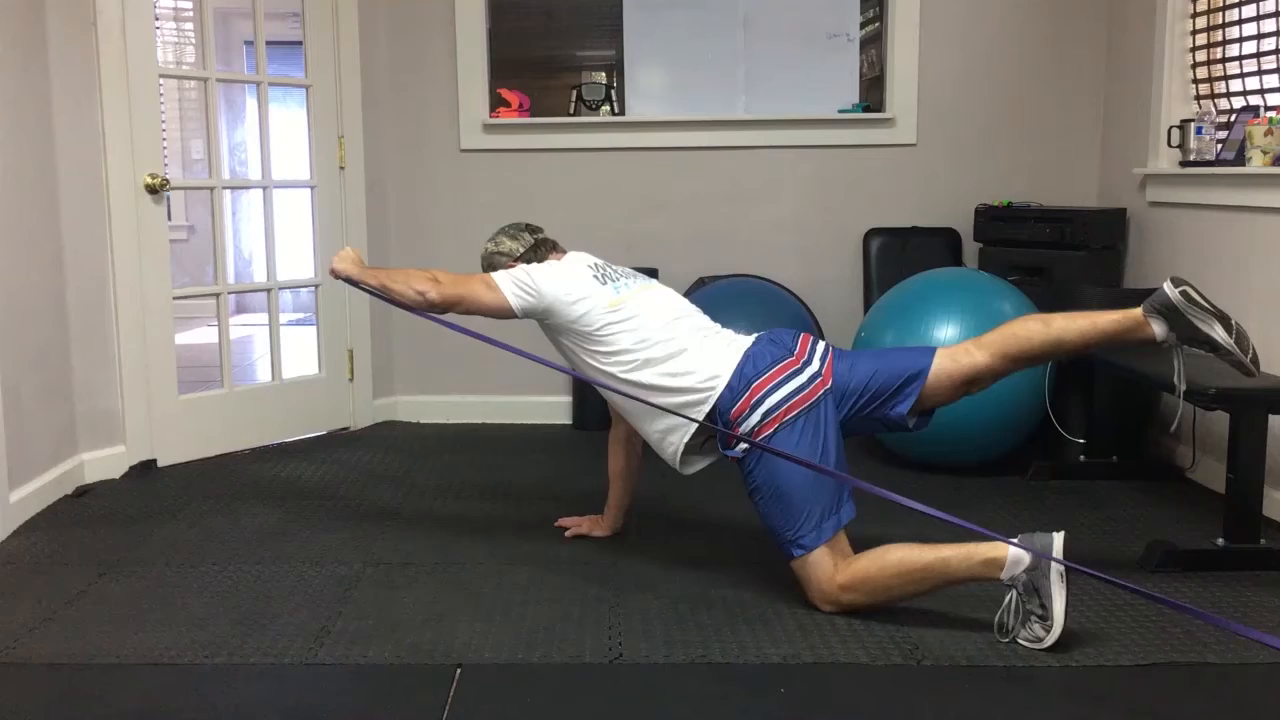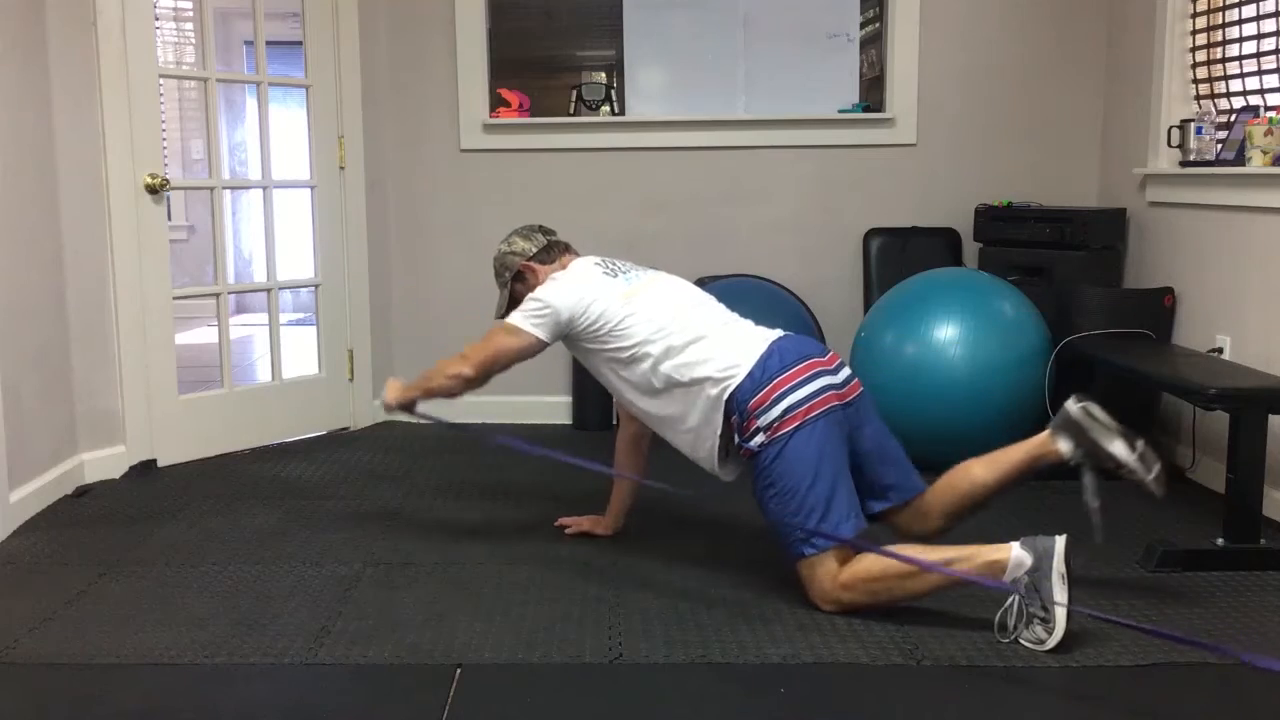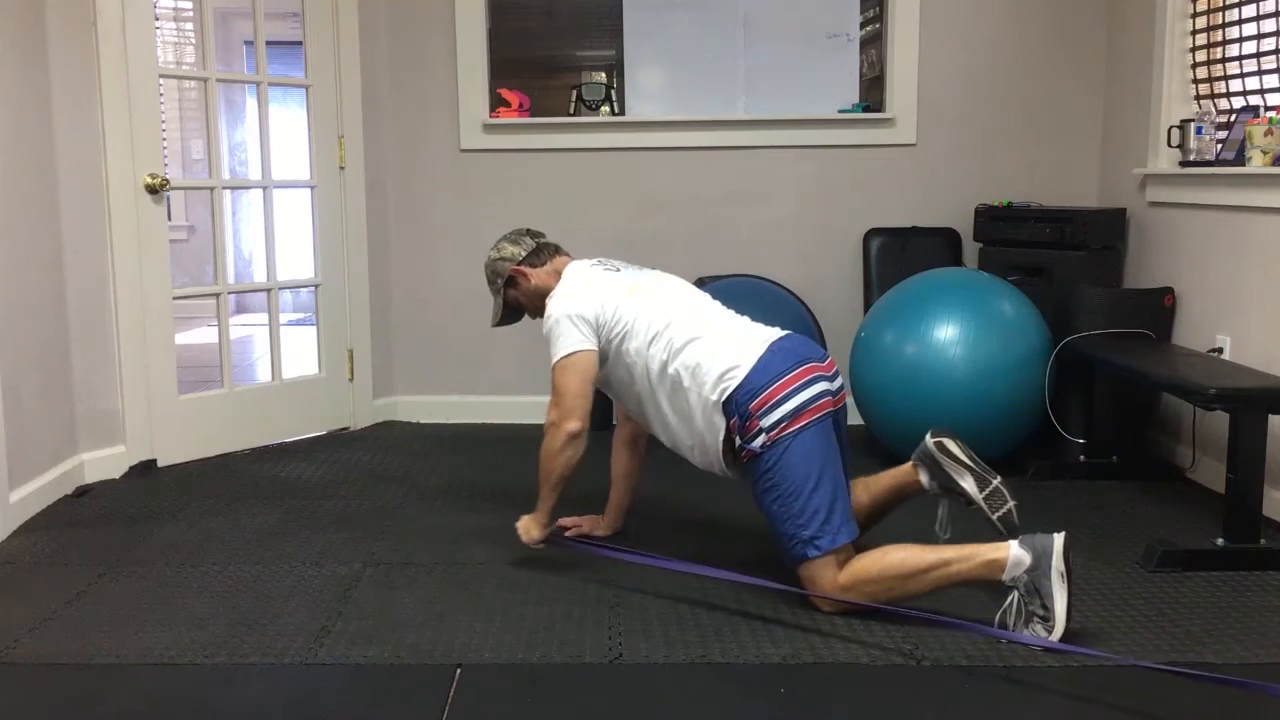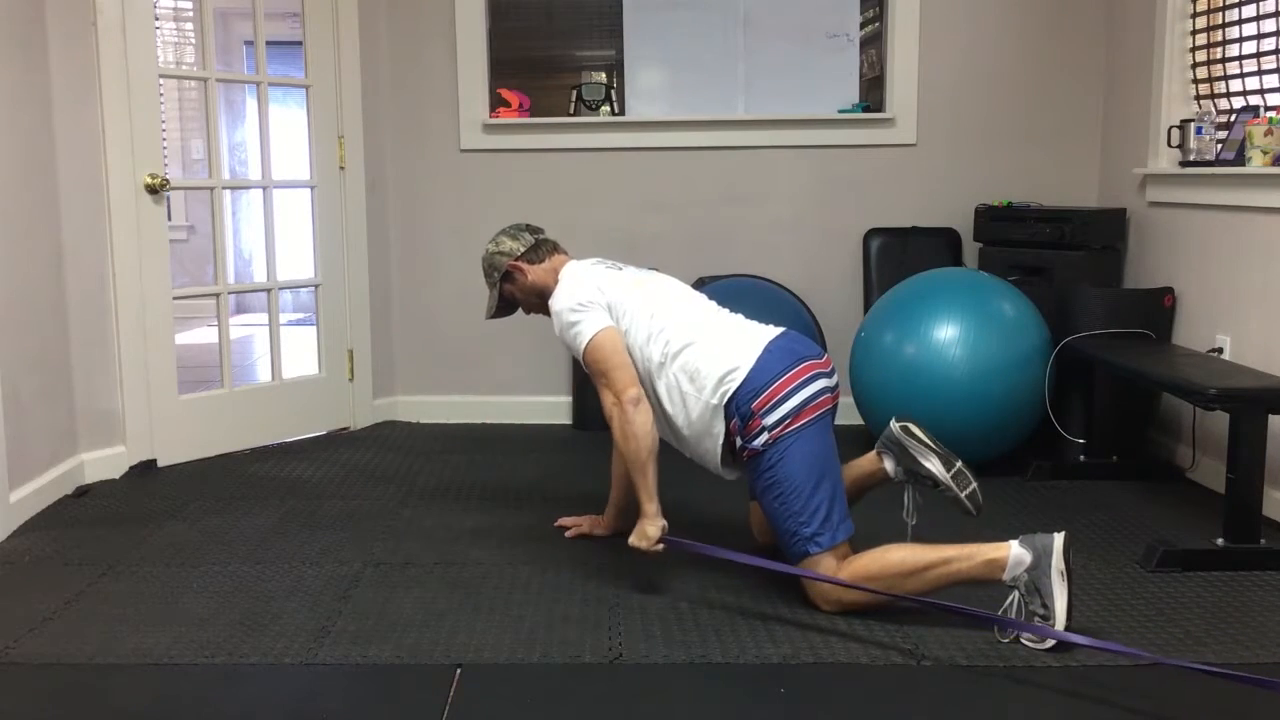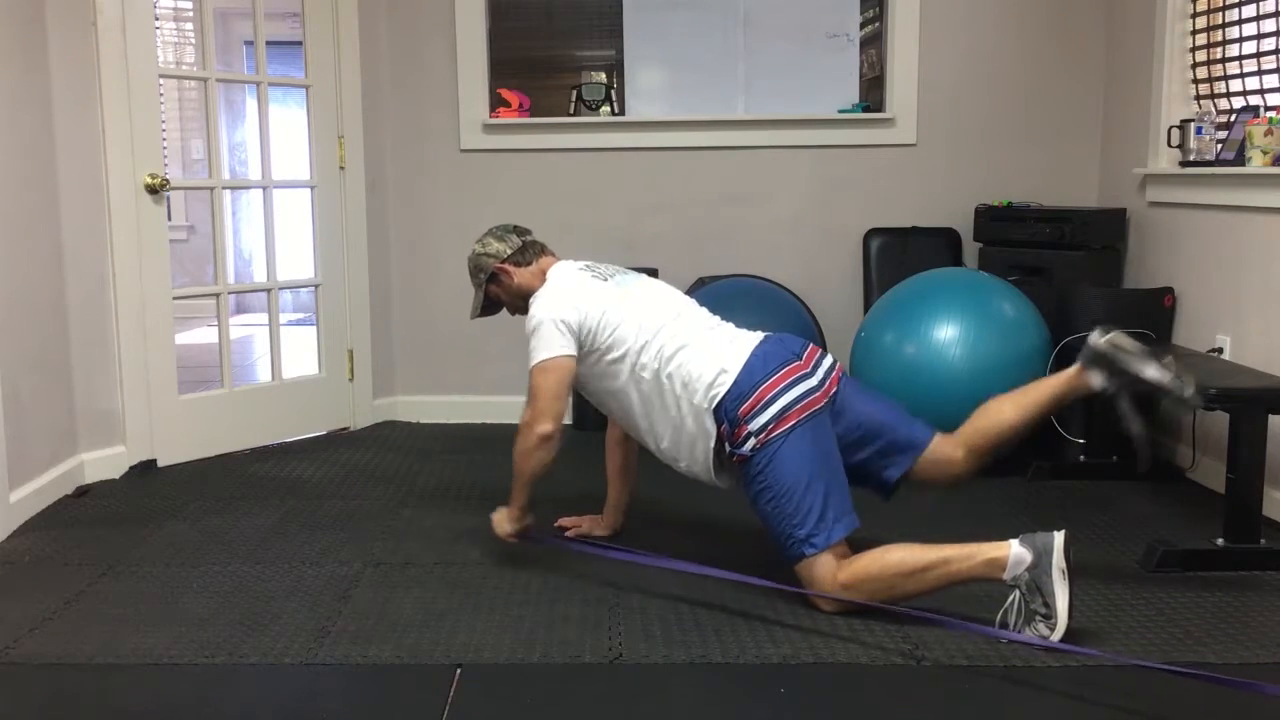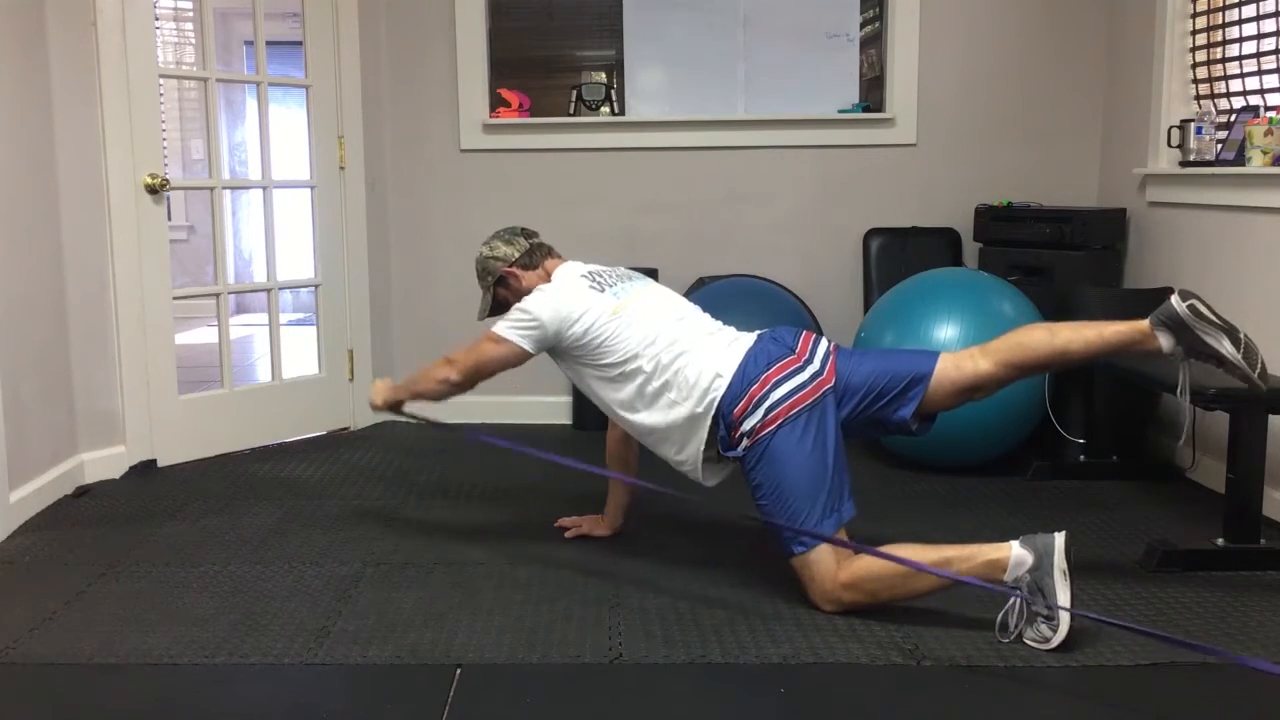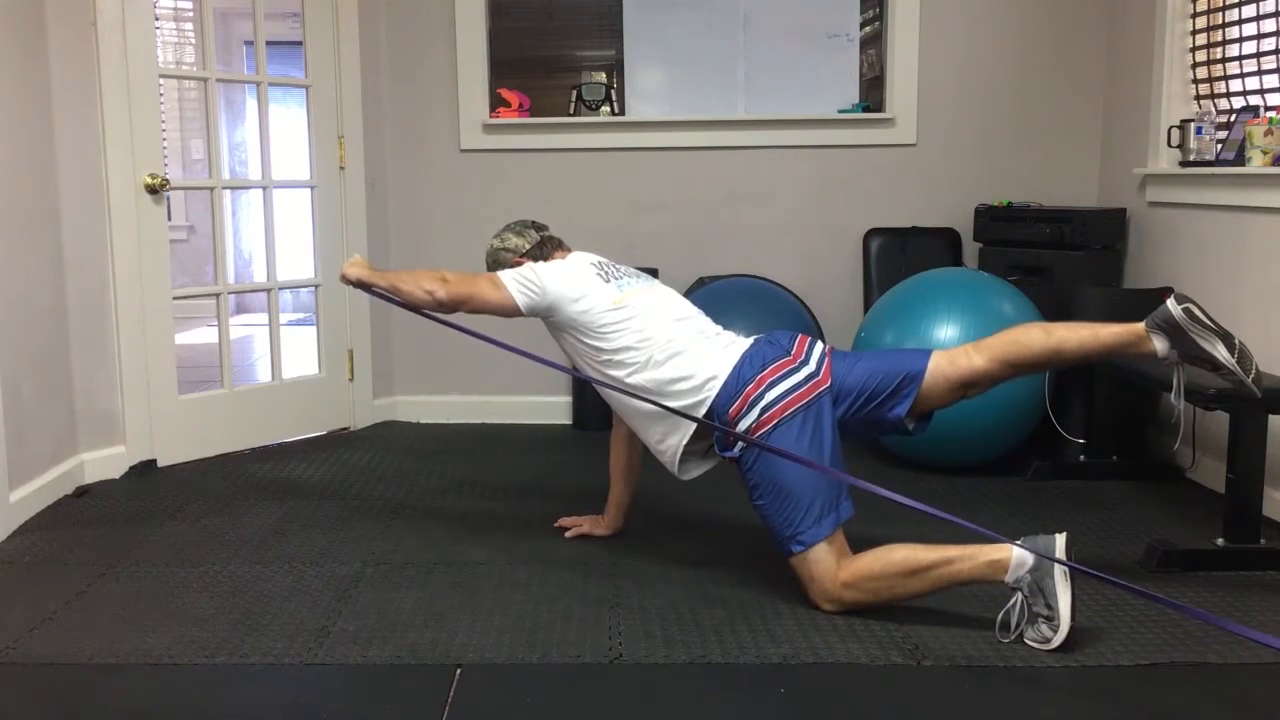
dt=0.7s
person 1, frame 1
left shoulder: (549, 284)
right shoulder: (602, 278)
left elbow: (435, 293)
right elbow: (628, 418)
left wrist: (359, 272)
right wrist: (609, 517)
left hip: (765, 404)
right hip: (797, 362)
left knee: (833, 580)
right knee: (983, 356)
left ankle: (1012, 558)
right ankle: (1157, 318)
person 1, frame 2
left shoulder: (562, 294)
right shoulder: (618, 282)
left elbow: (470, 368)
right elbow: (635, 418)
left wrist: (406, 392)
right wrist: (609, 517)
left hip: (775, 406)
right hip: (812, 369)
left knee: (834, 583)
right knee: (924, 514)
left ankle: (1014, 560)
right ankle: (1060, 438)
person 1, frame 3
left shoulder: (567, 304)
right shoulder: (611, 281)
left elbow: (570, 427)
right elbow: (632, 420)
left wrist: (543, 518)
right wrist: (610, 519)
left hip: (771, 406)
right hip: (803, 371)
left knee: (832, 583)
right knee: (823, 520)
left ankle: (1016, 559)
right ankle: (923, 471)
person 1, frame 4
left shoulder: (571, 297)
right shoulder: (607, 280)
left elbow: (628, 404)
right elbow: (633, 405)
left wrist: (649, 512)
right wrist: (610, 518)
left hip: (767, 402)
right hip: (794, 365)
left knee: (832, 582)
right knee: (770, 530)
left ankle: (1018, 558)
right ankle: (888, 459)
person 1, frame 5
left shoulder: (553, 308)
right shoulder: (601, 280)
left elbow: (542, 430)
right elbow: (627, 411)
left wrist: (515, 511)
right wrist: (609, 517)
left hip: (764, 412)
right hip: (794, 370)
left knee: (833, 582)
right knee: (953, 462)
left ankle: (1010, 556)
right ankle: (1090, 372)
person 1, frame 6
left shoulder: (548, 306)
right shoulder: (607, 279)
left elbow: (453, 374)
right elbow: (626, 408)
left wrist: (392, 393)
right wrist: (609, 516)
left hip: (762, 409)
right hip: (794, 358)
left knee: (836, 583)
right knee: (983, 367)
left ankle: (1013, 558)
right ankle: (1160, 329)
person 1, frame 7
left shoulder: (554, 282)
right shoulder: (610, 276)
left elbow: (441, 292)
right elbow: (630, 409)
left wrist: (367, 274)
right wrist: (609, 516)
left hip: (759, 406)
right hip: (792, 362)
left knee: (835, 583)
right knee: (978, 362)
left ankle: (1016, 560)
right ankle: (1157, 332)
